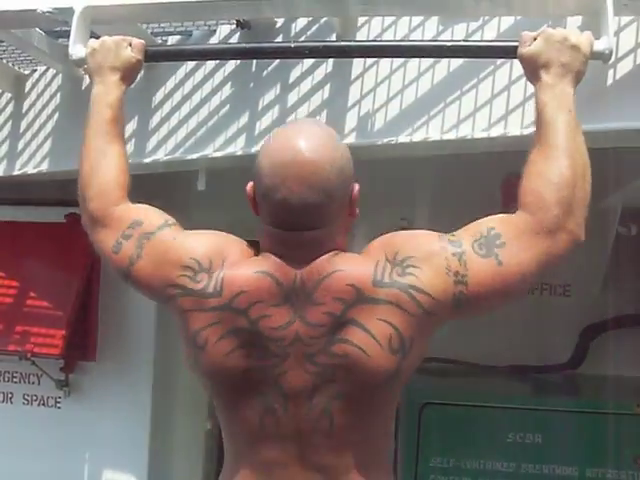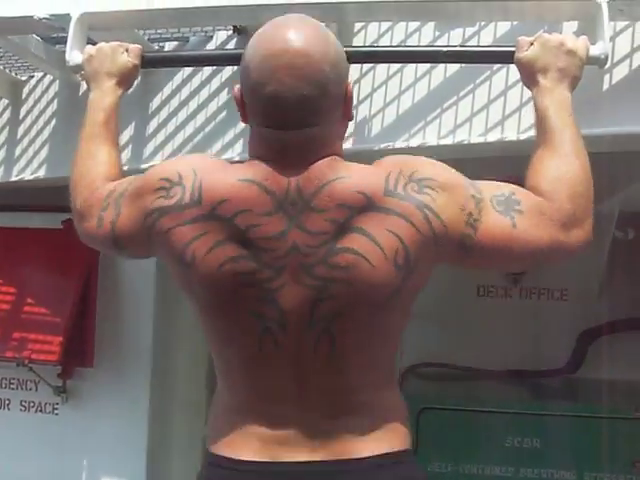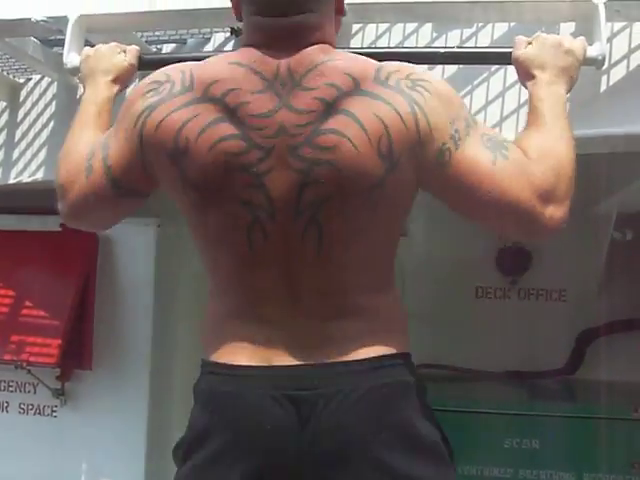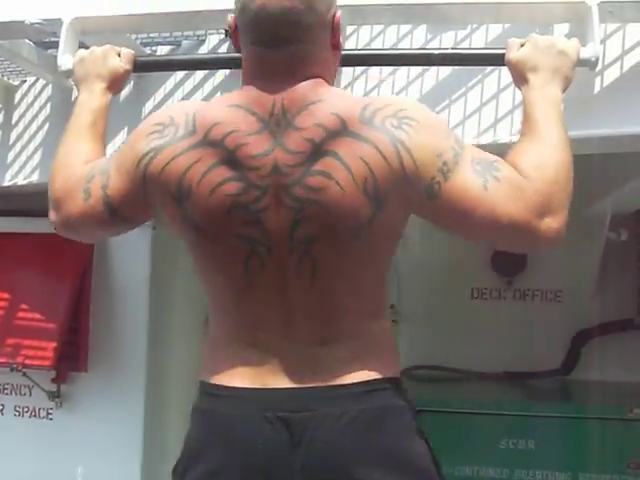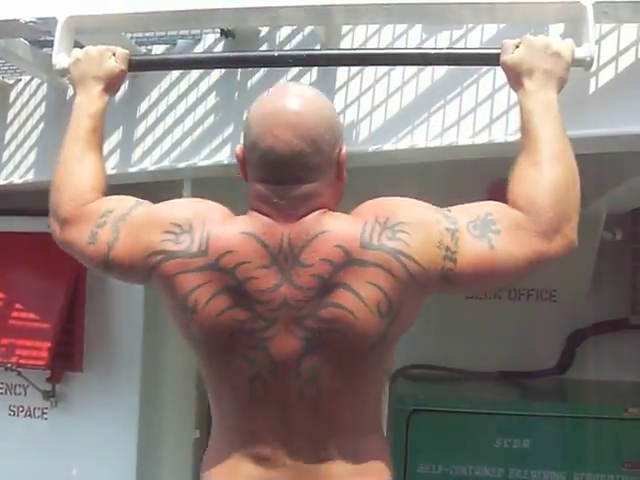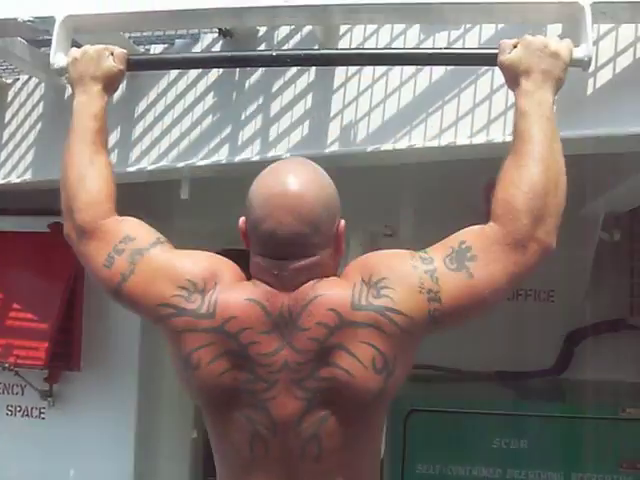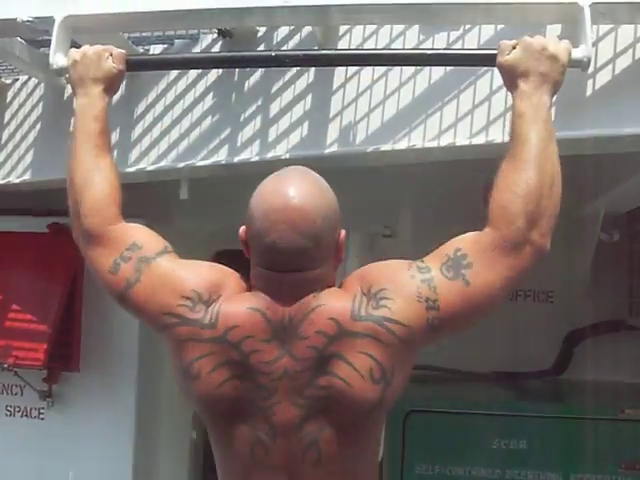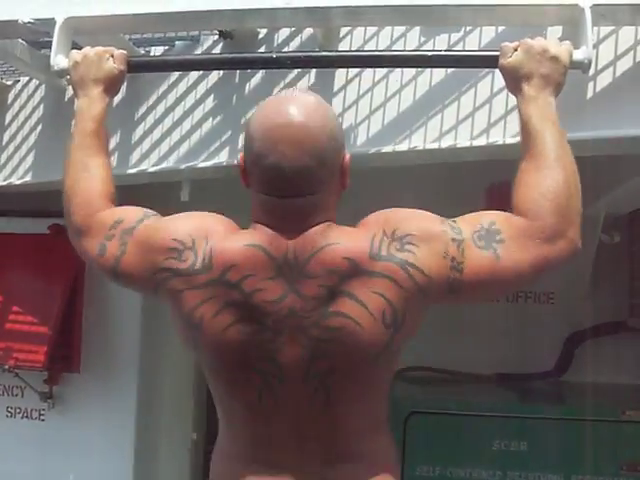
dt=0.2s
person 1, frame 1
left shoulder: (207, 278)
right shoulder: (404, 279)
left elbow: (102, 215)
right elbow: (556, 223)
left wrist: (107, 84)
right wrist: (555, 84)
person 1, frame 2
left shoulder: (184, 190)
right shoulder: (410, 195)
left elbow: (91, 215)
right elbow: (567, 224)
left wrist: (104, 89)
right wrist: (552, 87)
person 1, frame 3
left shoulder: (169, 99)
right shoulder: (402, 96)
left elbow: (76, 201)
right elbow: (543, 204)
left wrist: (99, 86)
right wrist: (549, 83)
left hip: (234, 406)
right hip: (371, 404)
person 1, frame 4
left shoulder: (177, 132)
right shoulder: (390, 127)
left elbow: (68, 205)
right elbow: (542, 212)
left wrist: (94, 90)
right wrist: (543, 84)
right hip: (362, 434)
person 1, frame 5
left shoulder: (189, 241)
right shoulder: (389, 244)
left elbow: (71, 218)
right elbow: (549, 227)
left wrist: (91, 94)
right wrist: (539, 90)
person 1, frame 6
left shoulder: (198, 305)
right shoulder: (384, 307)
left elbow: (87, 225)
right elbow: (528, 232)
left wrist: (90, 94)
right wrist: (535, 90)
person 1, frame 7
left shoulder: (200, 311)
right shoulder: (383, 311)
left elbow: (96, 228)
right elbow: (522, 232)
left wrist: (91, 96)
right wrist: (532, 92)
person 1, frame 8
left shoulder: (194, 253)
right shoulder: (394, 254)
left elbow: (88, 227)
right elbow: (552, 234)
left wrist: (91, 98)
right wrist: (537, 95)
